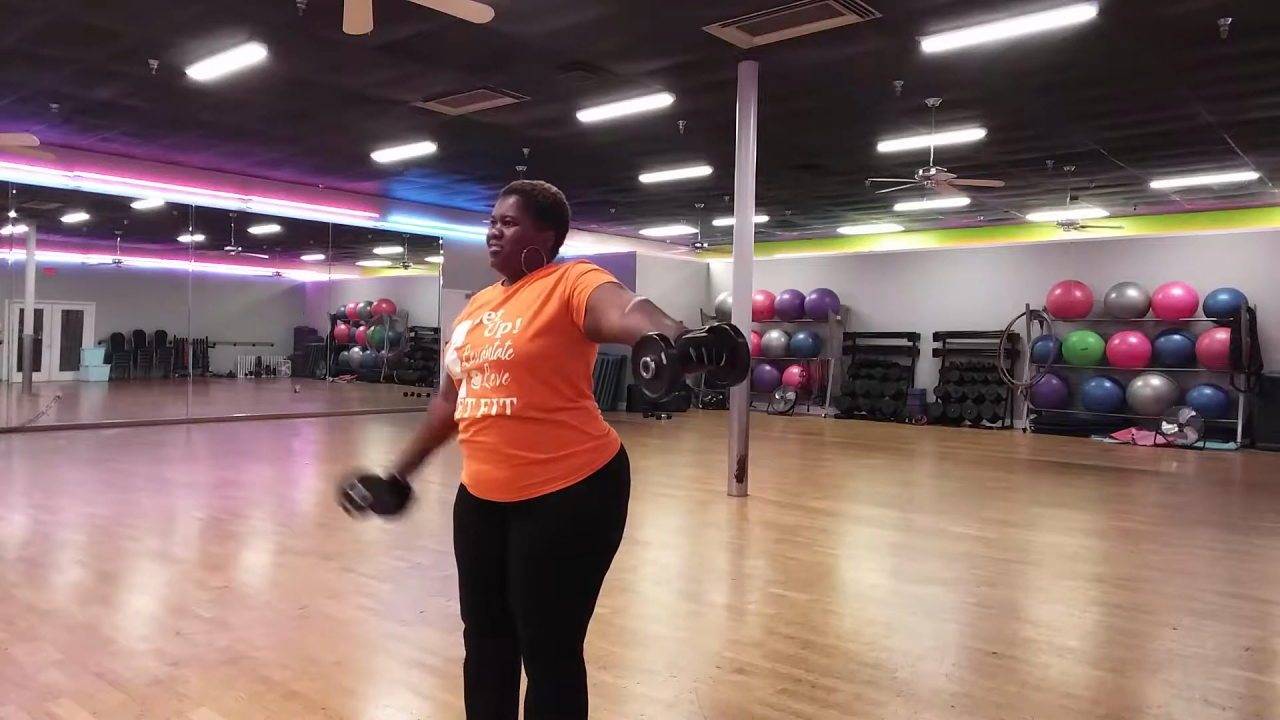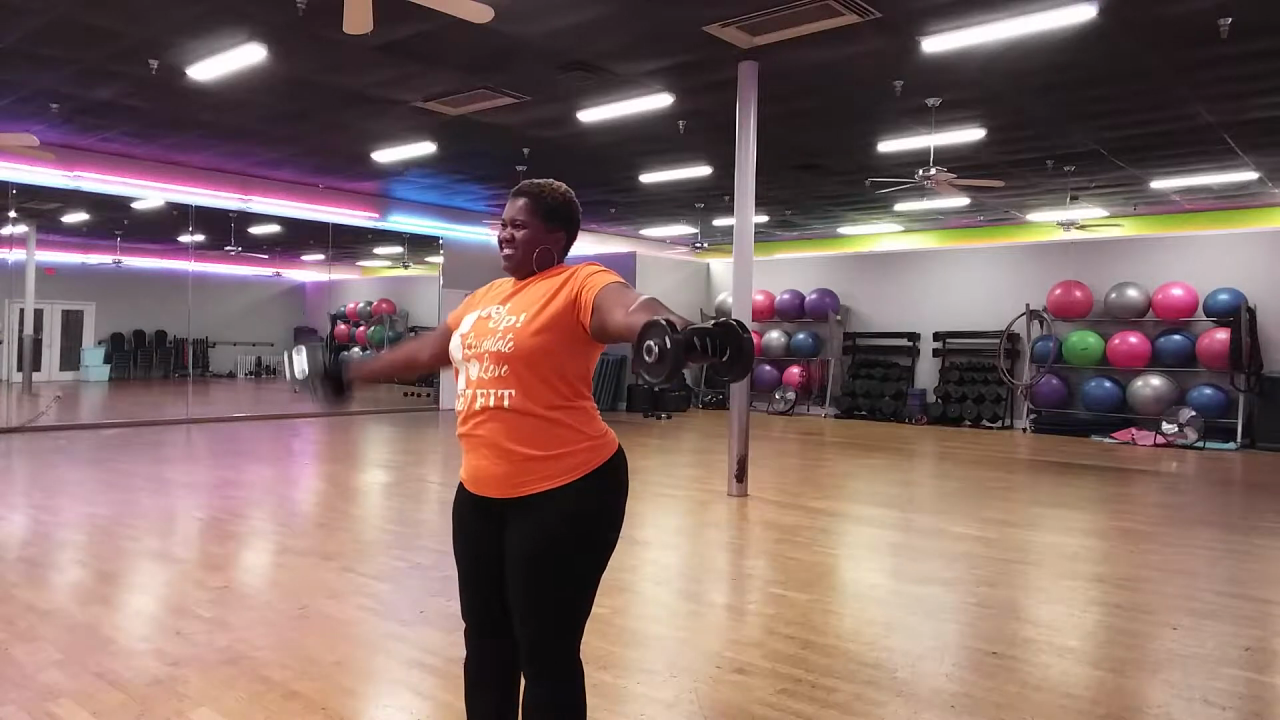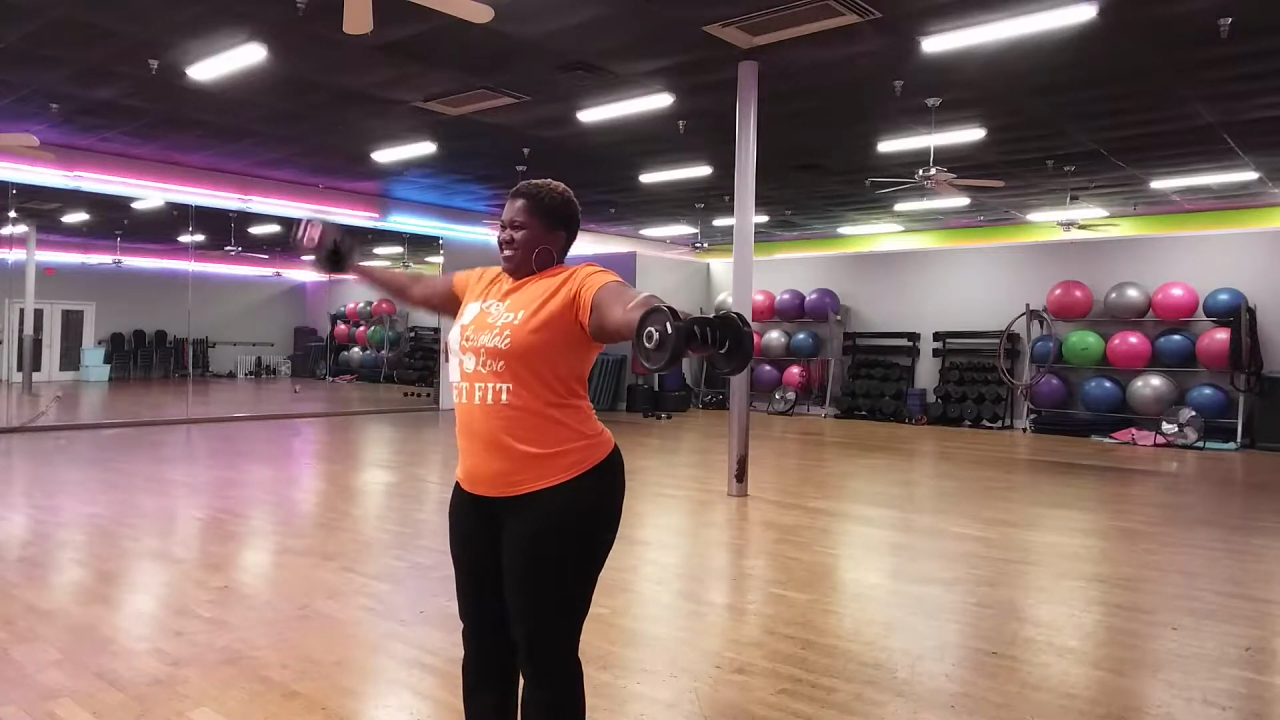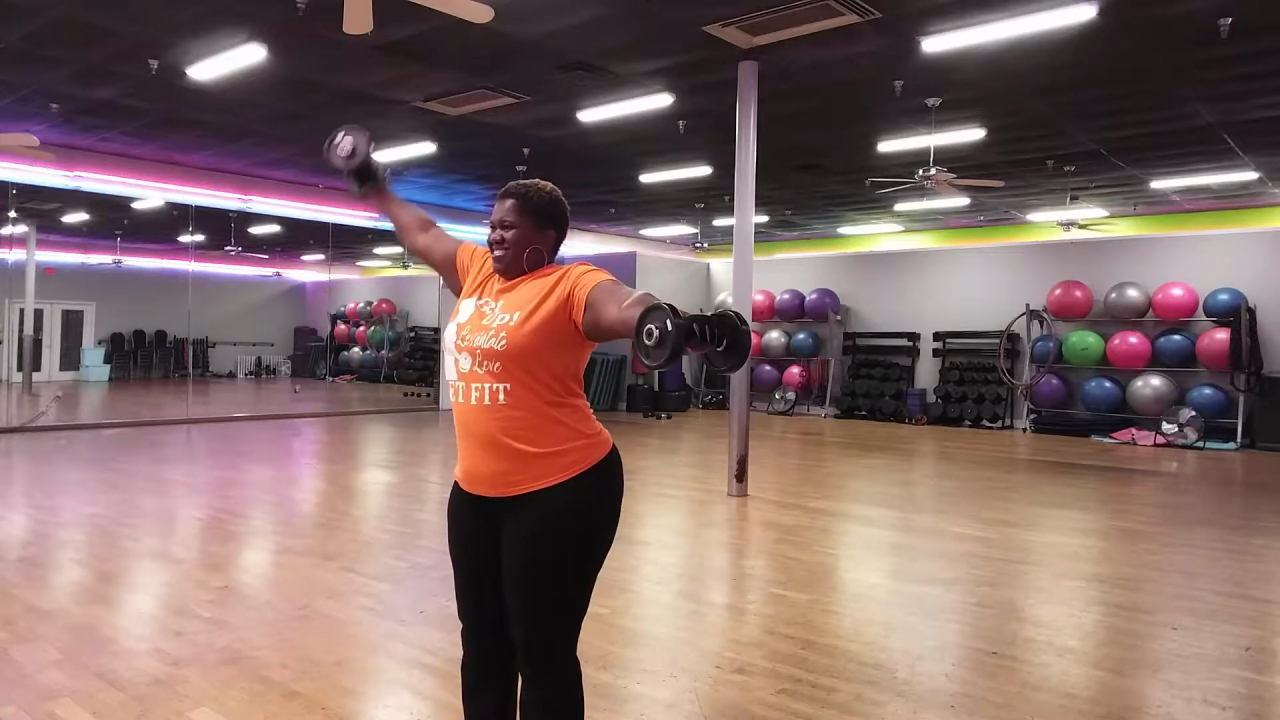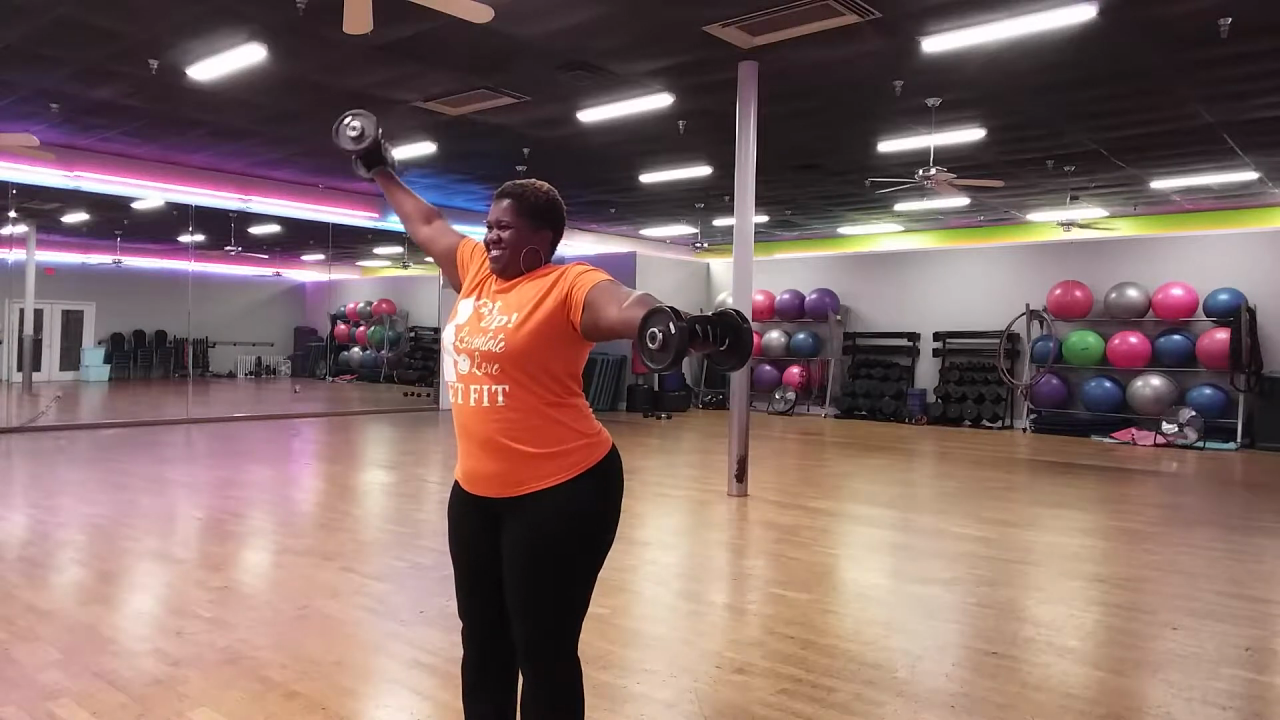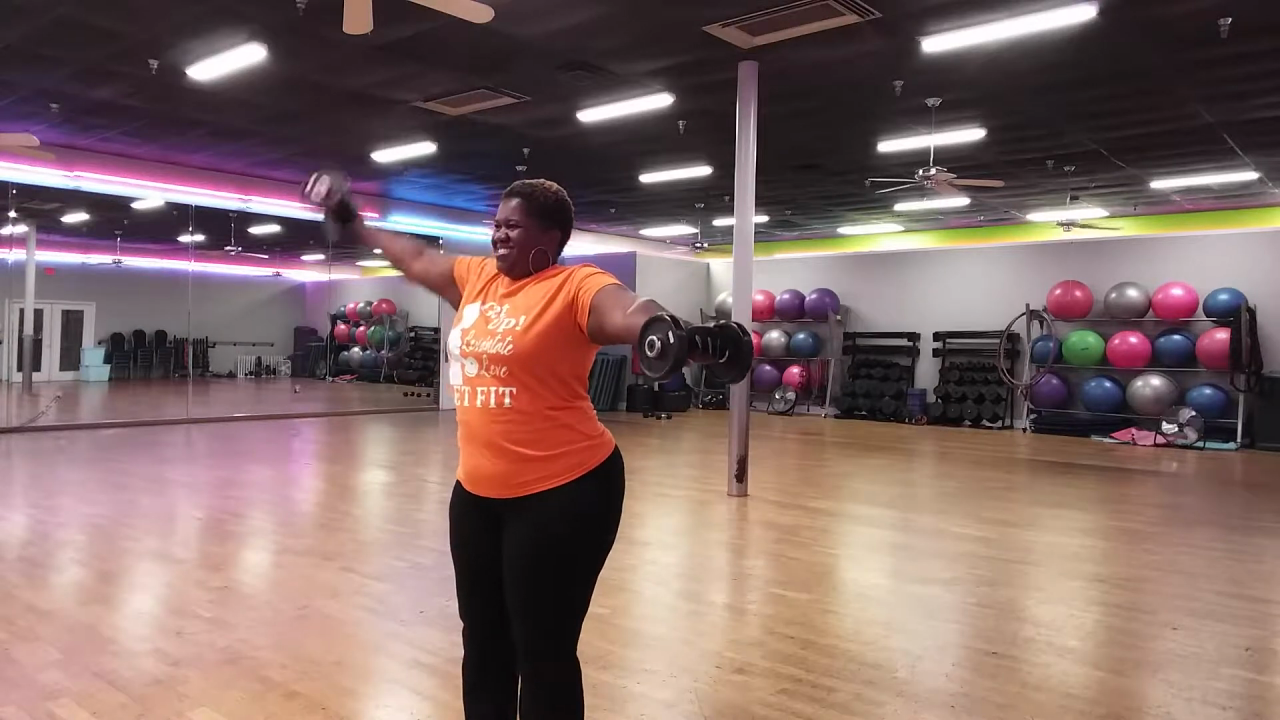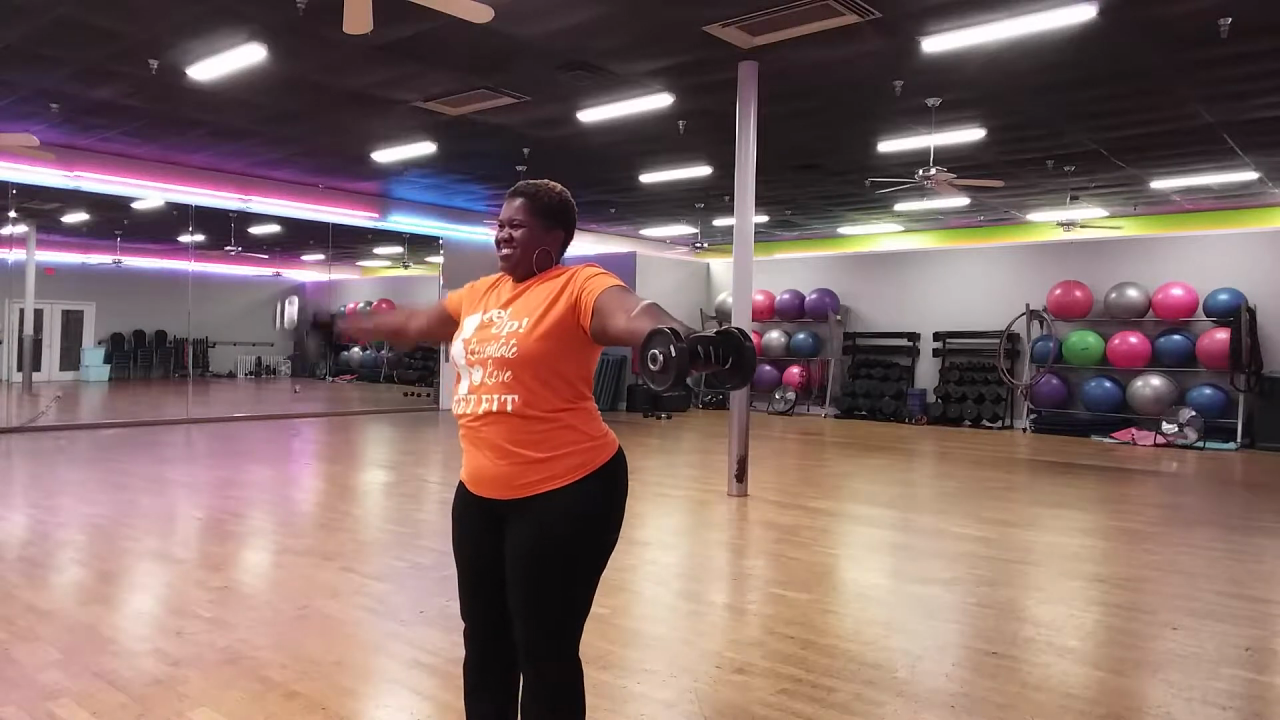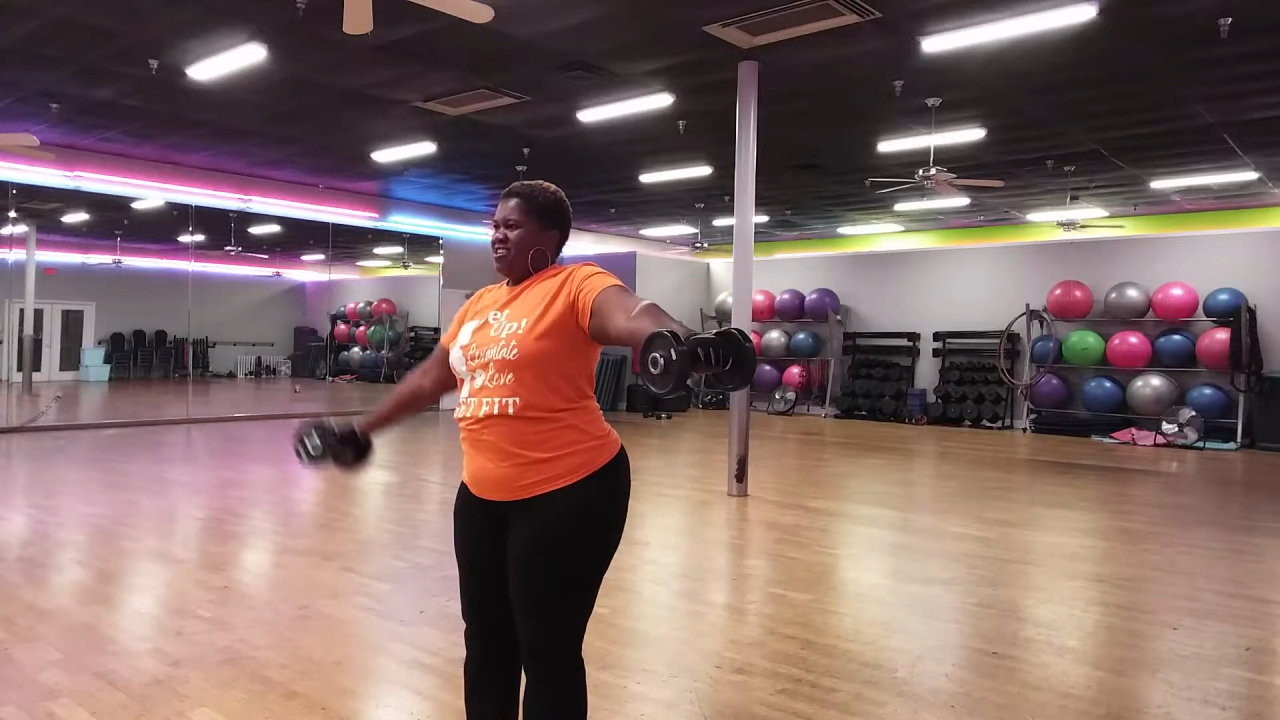
dt=0.2s
person 1, frame 1
left shoulder: (572, 284)
right shoulder: (477, 306)
left elbow: (627, 312)
right elbow: (449, 400)
left wrist: (676, 340)
right wrist: (403, 468)
left hip: (567, 493)
right hip: (482, 498)
left knee: (548, 652)
right knee: (485, 643)
person 1, frame 2
left shoulder: (581, 285)
right shoulder: (486, 296)
left elbow: (634, 312)
right elbow: (428, 349)
left wrist: (683, 337)
right wrist: (356, 372)
left hip: (565, 493)
right hip: (482, 493)
left knee: (546, 651)
right knee: (485, 642)
person 1, frame 3
left shoulder: (579, 286)
right shoulder: (483, 284)
left elbow: (632, 308)
right elbow: (415, 287)
right wrist: (348, 263)
left hip: (560, 491)
right hip: (477, 491)
left knee: (543, 651)
right knee: (483, 642)
person 1, frame 4
left shoulder: (572, 285)
right shoulder: (477, 273)
left elbow: (626, 306)
right elbow: (422, 232)
right wrist: (375, 189)
left hip: (561, 492)
right hip: (476, 493)
left knee: (543, 652)
right knee: (482, 644)
person 1, frame 5
left shoulder: (568, 285)
right shoulder: (476, 272)
left elbow: (628, 309)
right elbow: (425, 224)
right wrist: (382, 174)
left hip: (560, 492)
right hip: (477, 492)
left knee: (544, 651)
right knee: (483, 643)
person 1, frame 6
left shoulder: (578, 287)
right shoulder: (477, 279)
left elbow: (630, 314)
right elbow: (417, 255)
right wrist: (355, 223)
left hip: (561, 492)
right hip: (478, 493)
left knee: (542, 649)
right knee: (482, 642)
person 1, frame 7
left shoulder: (579, 286)
right shoulder: (482, 293)
left elbow: (631, 315)
right elbow: (418, 325)
left wrist: (687, 342)
right wrist: (345, 326)
left hip: (566, 493)
right hip: (482, 494)
left knee: (547, 650)
right knee: (487, 642)
person 1, frame 8
left shoulder: (576, 286)
right shoulder: (479, 304)
left elbow: (631, 315)
right elbow: (430, 378)
left wrist: (681, 340)
right wrist: (364, 428)
left hip: (567, 493)
right hip: (483, 497)
left knee: (546, 650)
right knee: (485, 643)
